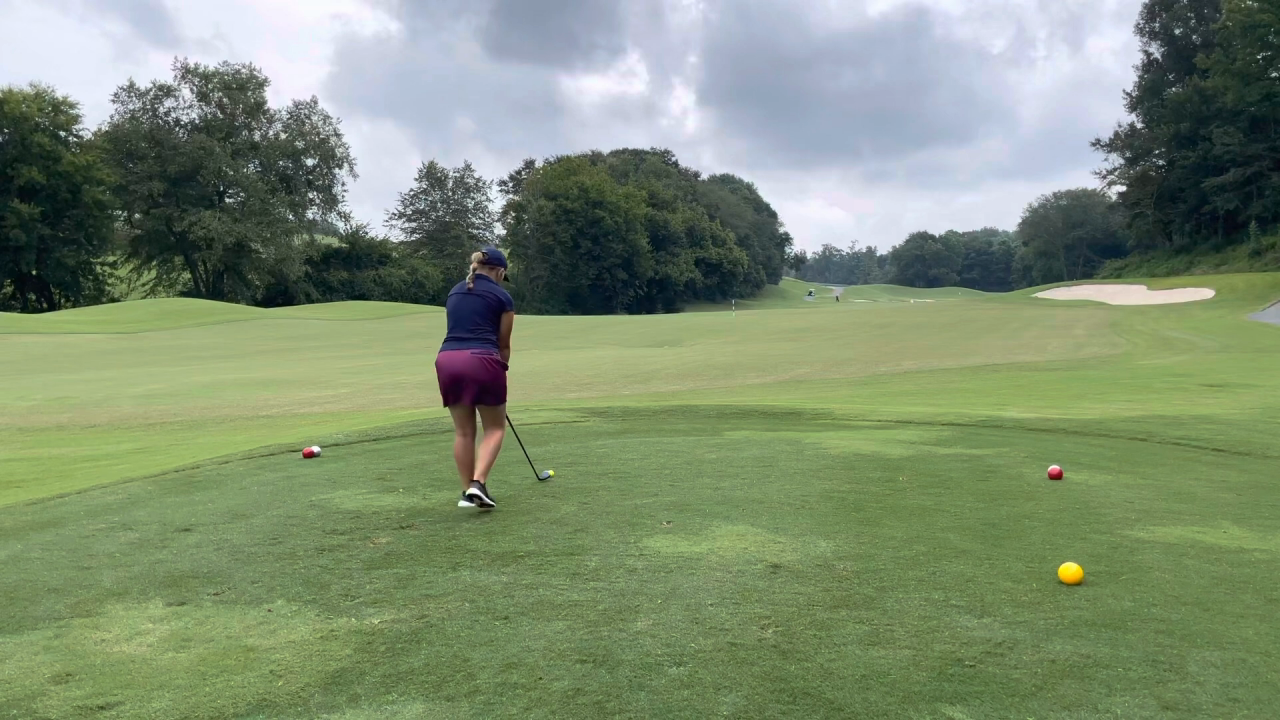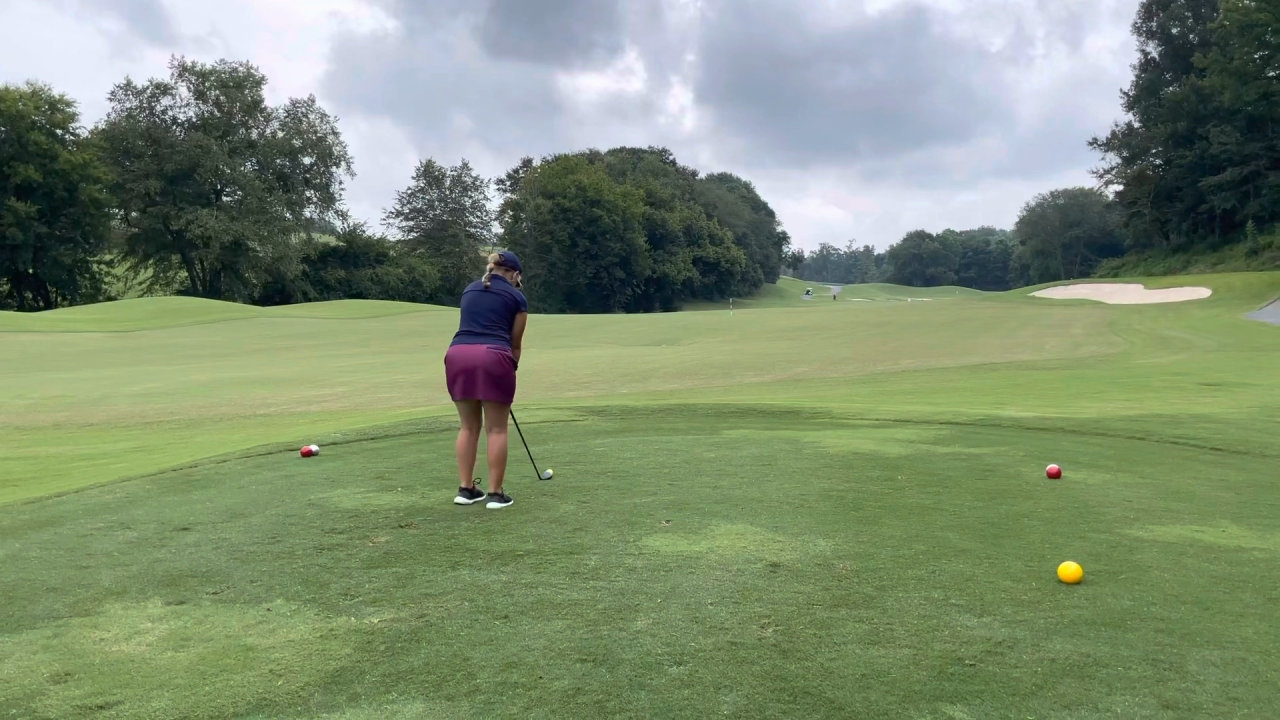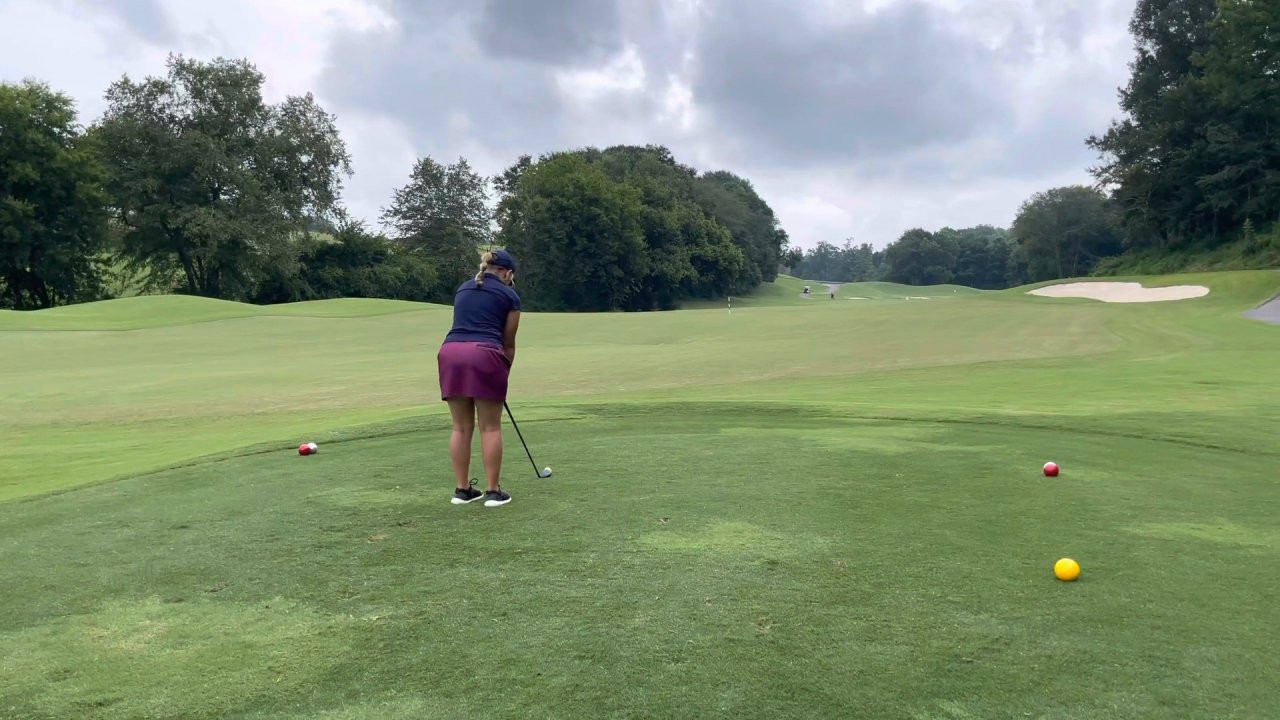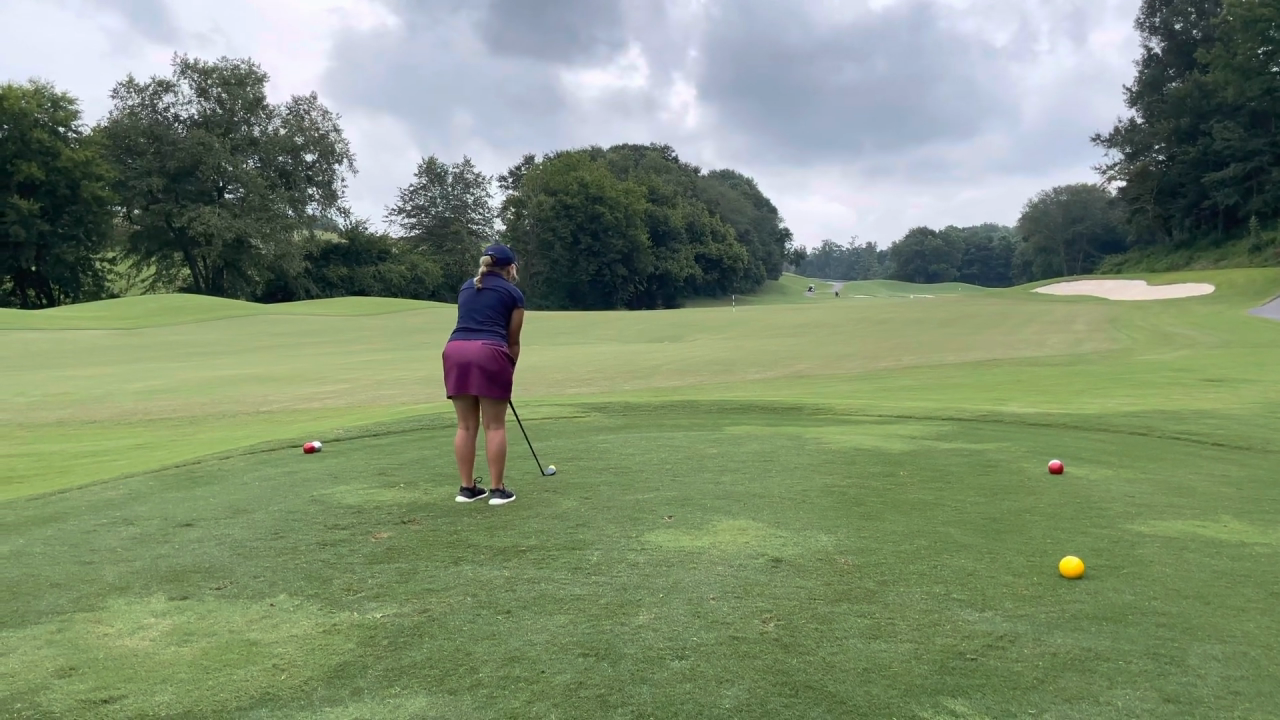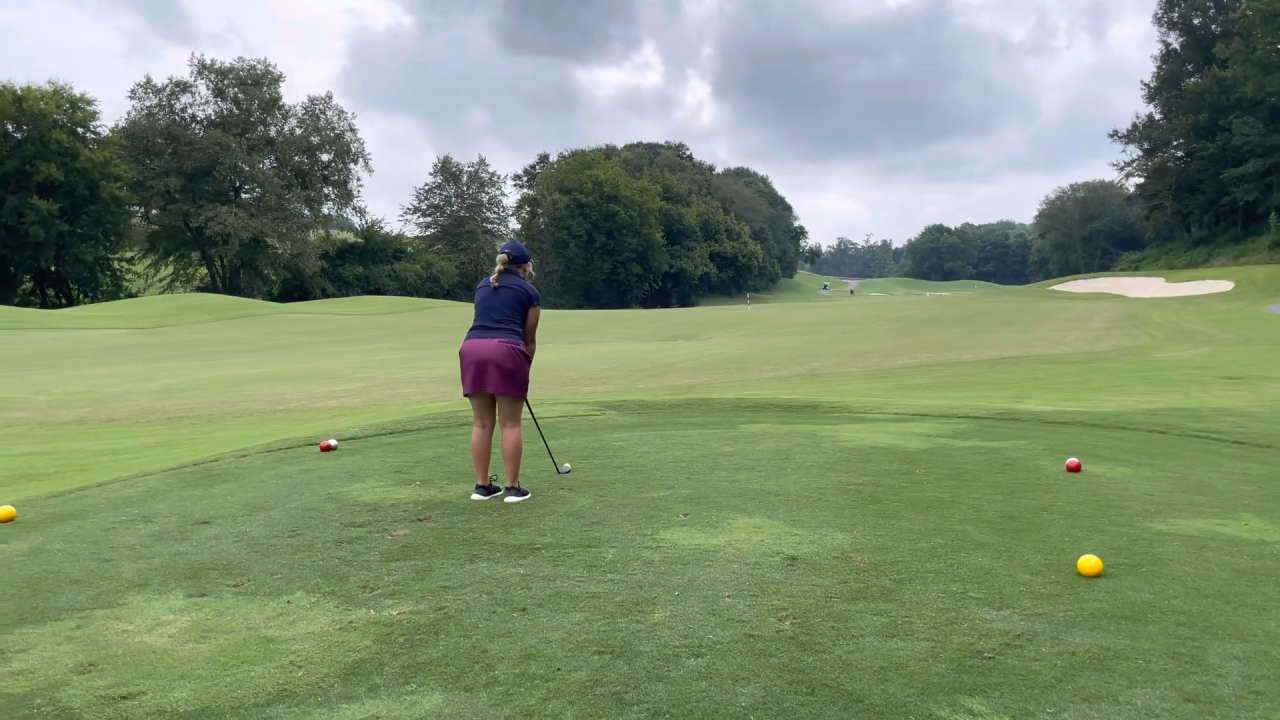
dt=0.5s
person 1, frame 1
left shoulder: (455, 292)
right shoulder: (502, 297)
right elbow: (503, 344)
right wrist: (501, 371)
left hip: (448, 360)
right hip: (481, 361)
left knee: (463, 431)
right knee: (494, 428)
left ankle: (467, 492)
right ankle: (478, 484)
person 1, frame 2
left shoulder: (469, 290)
right shoulder: (516, 297)
right elbow: (515, 343)
right wrist: (510, 369)
left hip: (458, 354)
right hip: (492, 358)
left knee: (468, 427)
right knee: (496, 429)
left ankle: (465, 488)
right ankle: (496, 493)
person 1, frame 3
left shoulder: (463, 289)
right shoulder: (509, 295)
right elbow: (508, 343)
left wrist: (500, 369)
right wrist: (505, 372)
left hip: (450, 352)
right hip: (484, 355)
left knee: (461, 427)
right knee: (490, 427)
left ankle: (462, 489)
right ankle: (493, 491)
person 1, frame 4
left shoulder: (466, 287)
right shoulder: (513, 293)
right elbow: (513, 340)
left wrist: (505, 367)
right wrist: (510, 369)
left hip: (456, 350)
right hip: (490, 354)
left knee: (466, 425)
right knee: (494, 426)
left ankle: (467, 487)
right ankle: (497, 490)
person 1, frame 5
left shoulder: (483, 285)
right shoulder: (529, 291)
right elbow: (529, 338)
left wrist: (521, 364)
right wrist: (526, 367)
left hip: (472, 349)
right hip: (506, 351)
left knee: (482, 423)
right knee: (510, 424)
left ankle: (482, 486)
right ankle: (513, 488)
